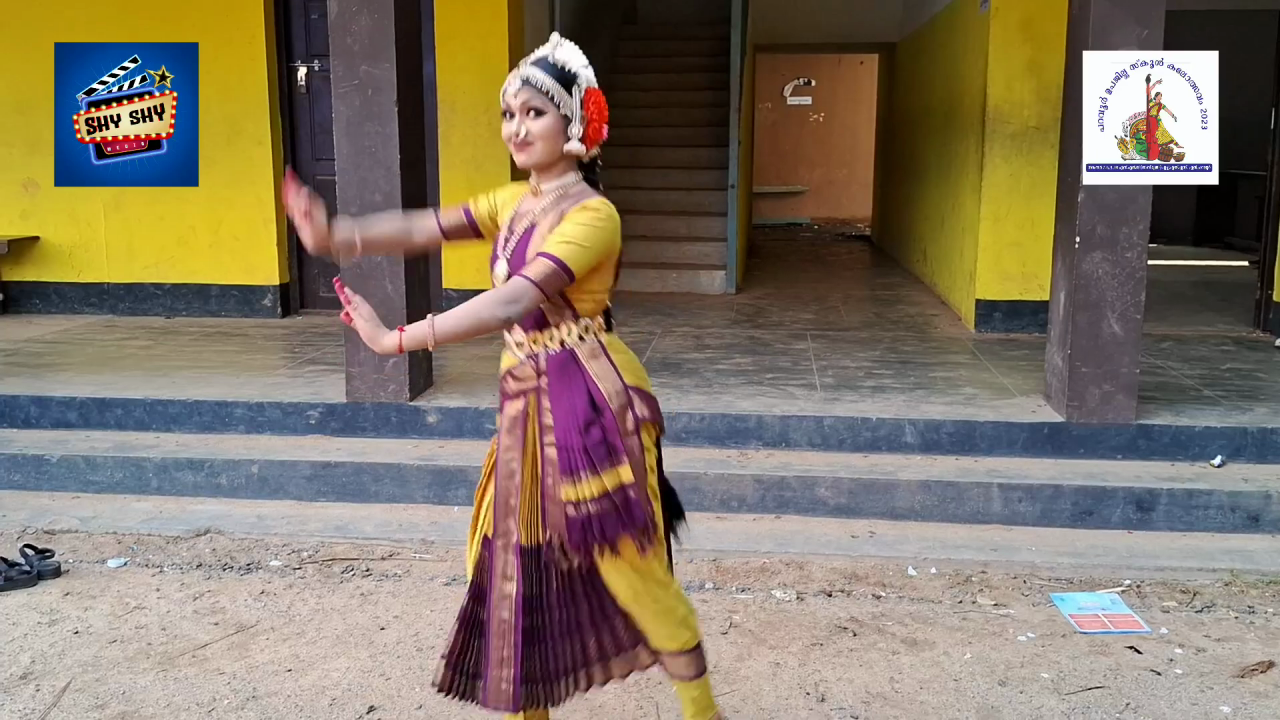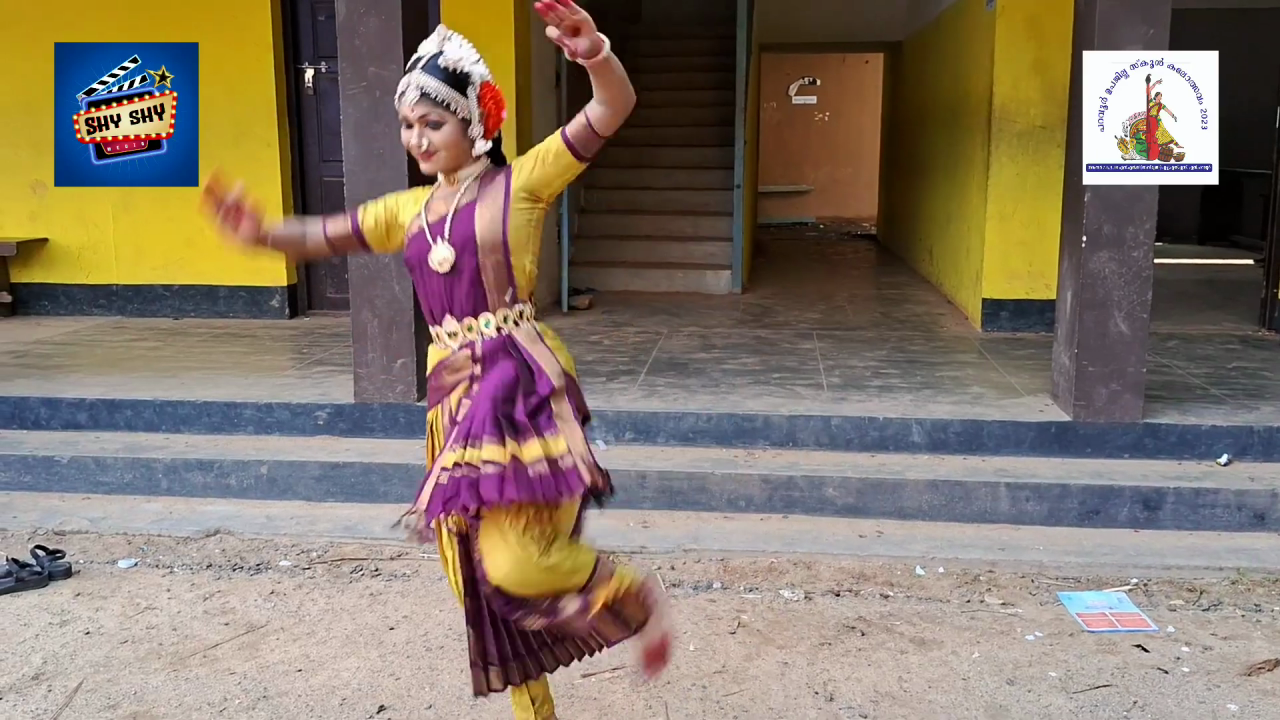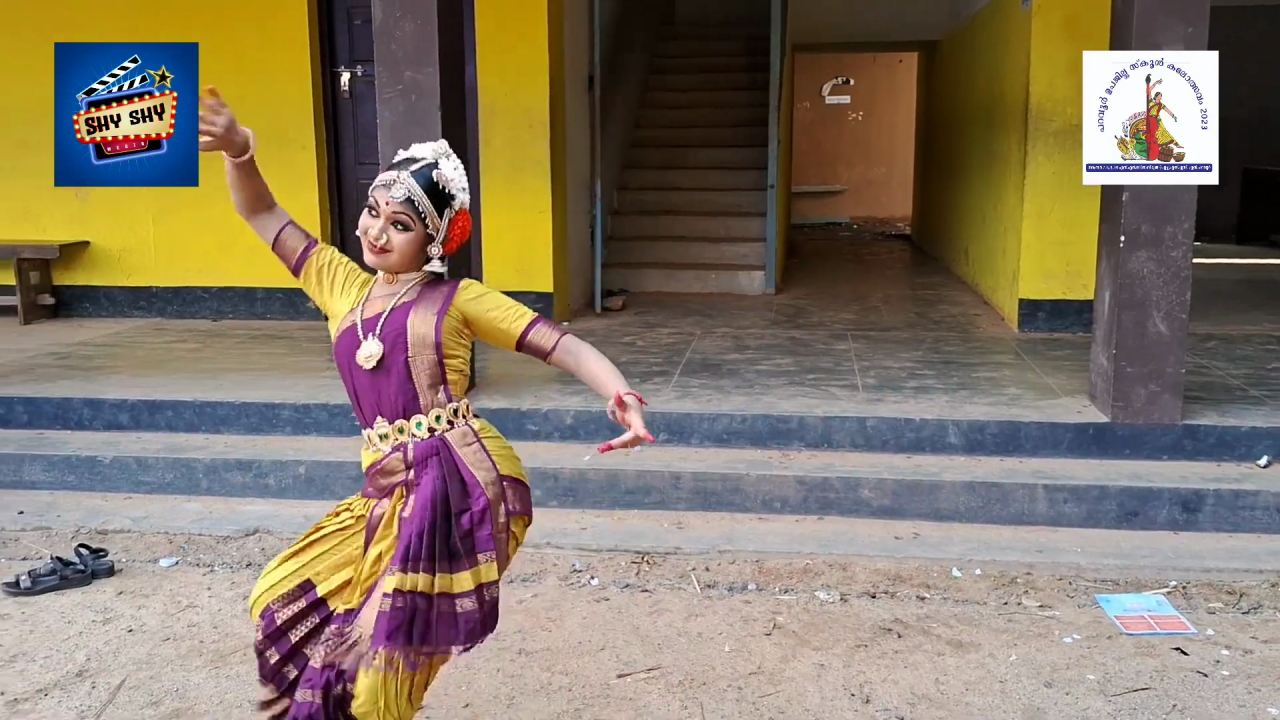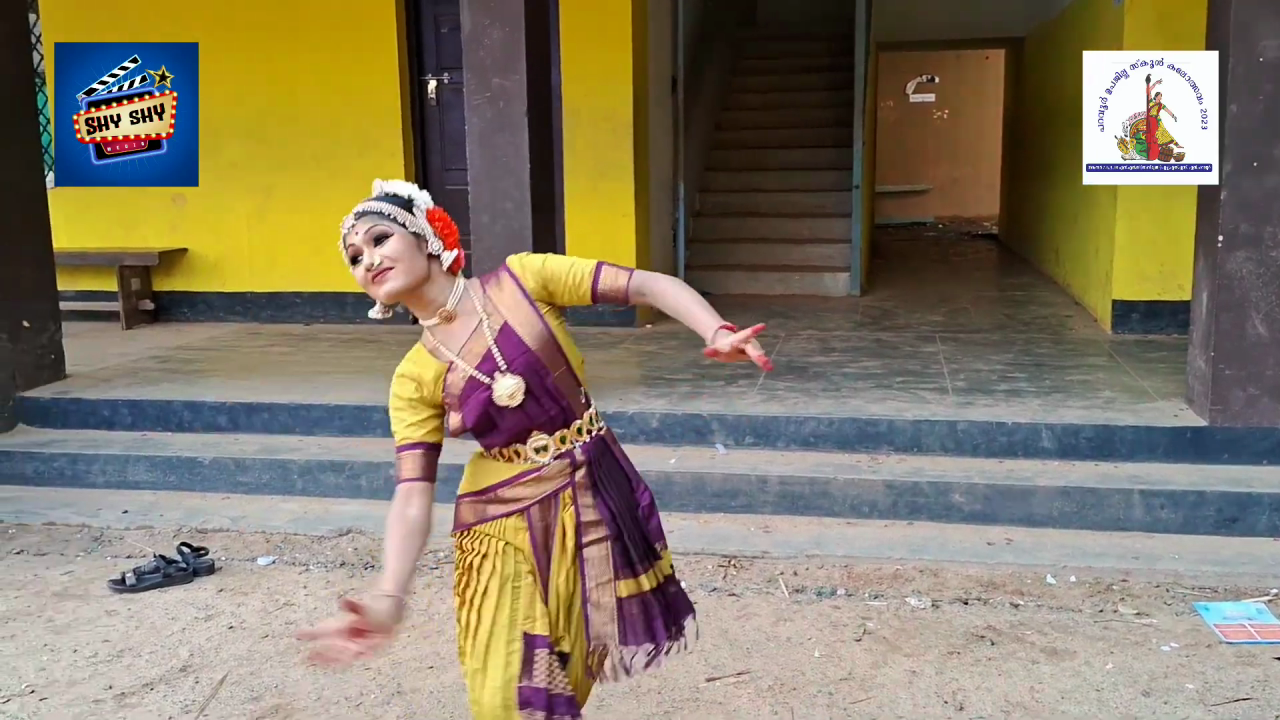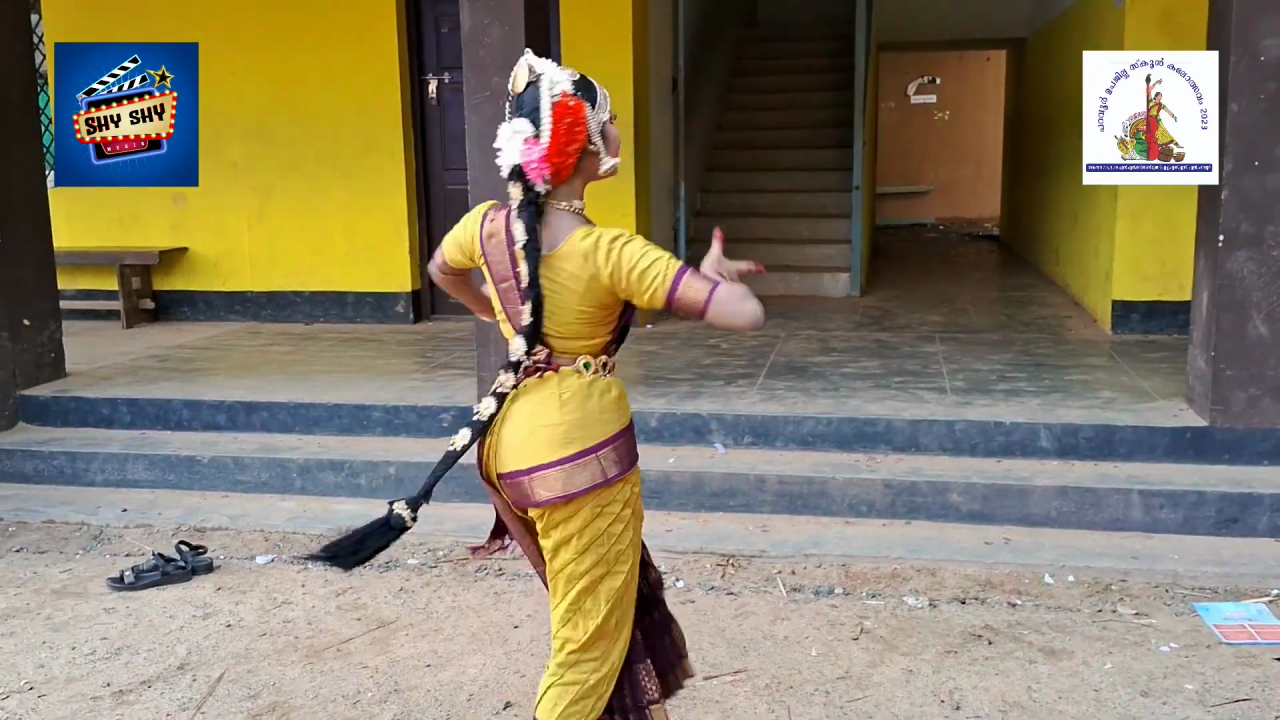
dt=0.5s
person 1, frame 1
left shoulder: (593, 217)
right shoulder: (518, 202)
left elbow: (517, 298)
right elbow: (427, 227)
left wrist: (400, 341)
right wrist: (337, 235)
left hip: (587, 406)
right hip: (530, 407)
left knee: (632, 569)
right knee: (506, 560)
person 1, frame 2
left shoulder: (528, 182)
right shoulder: (415, 209)
left elbow: (611, 113)
right elbow: (314, 240)
right wrist: (258, 230)
left hip: (518, 386)
right hip: (456, 400)
left knee: (516, 566)
right knee: (482, 584)
left ankle: (628, 594)
person 1, frame 3
left shoulder: (457, 299)
right shoulder: (345, 289)
left elbow: (567, 347)
right elbow: (263, 214)
left wrist: (622, 398)
right wrist: (238, 152)
left hip: (461, 494)
right hip: (392, 499)
right knee: (282, 601)
person 1, frame 4
left shoulder: (520, 279)
right shoulder: (415, 377)
left elbow: (653, 285)
right elbow: (411, 505)
left wrist: (716, 334)
right wrist: (388, 604)
left hip: (599, 499)
right hip: (508, 519)
person 1, frame 5
left shoulder: (490, 224)
right shoulder: (611, 251)
left elbow: (442, 269)
right elbow: (745, 315)
right wrist: (713, 277)
left hip: (511, 433)
right hip: (576, 448)
left knee: (613, 606)
right knee: (592, 644)
